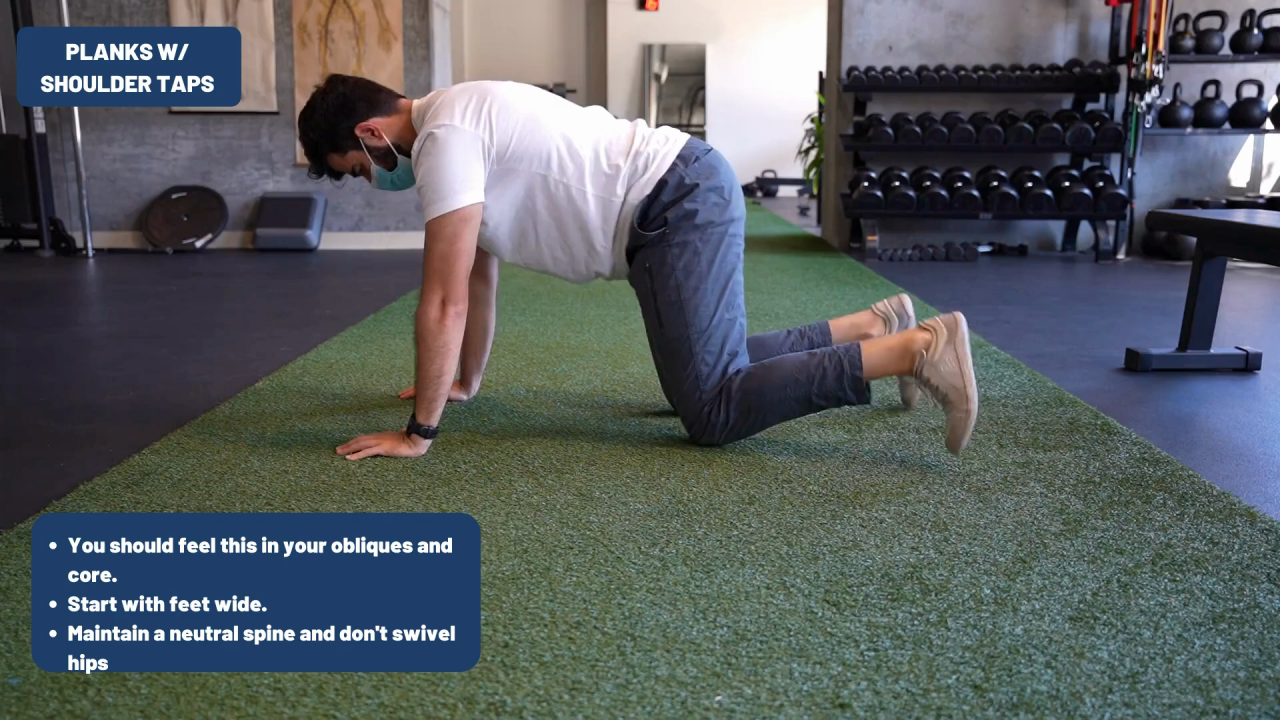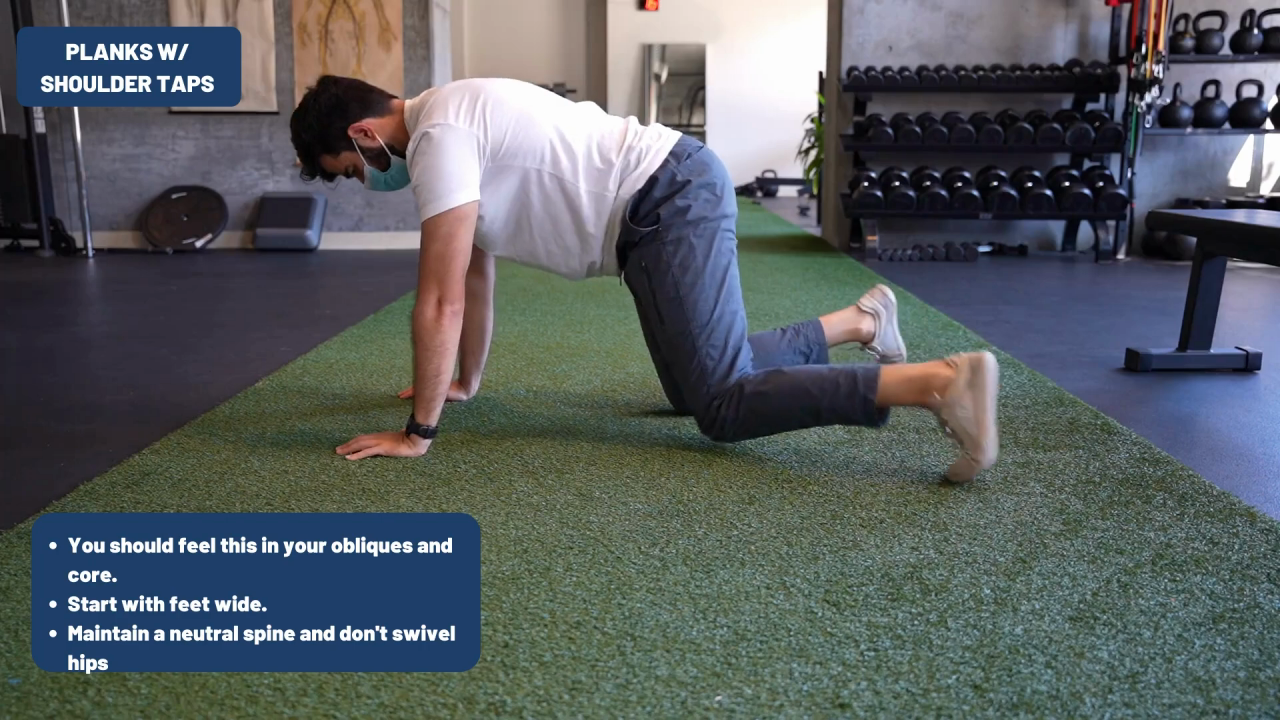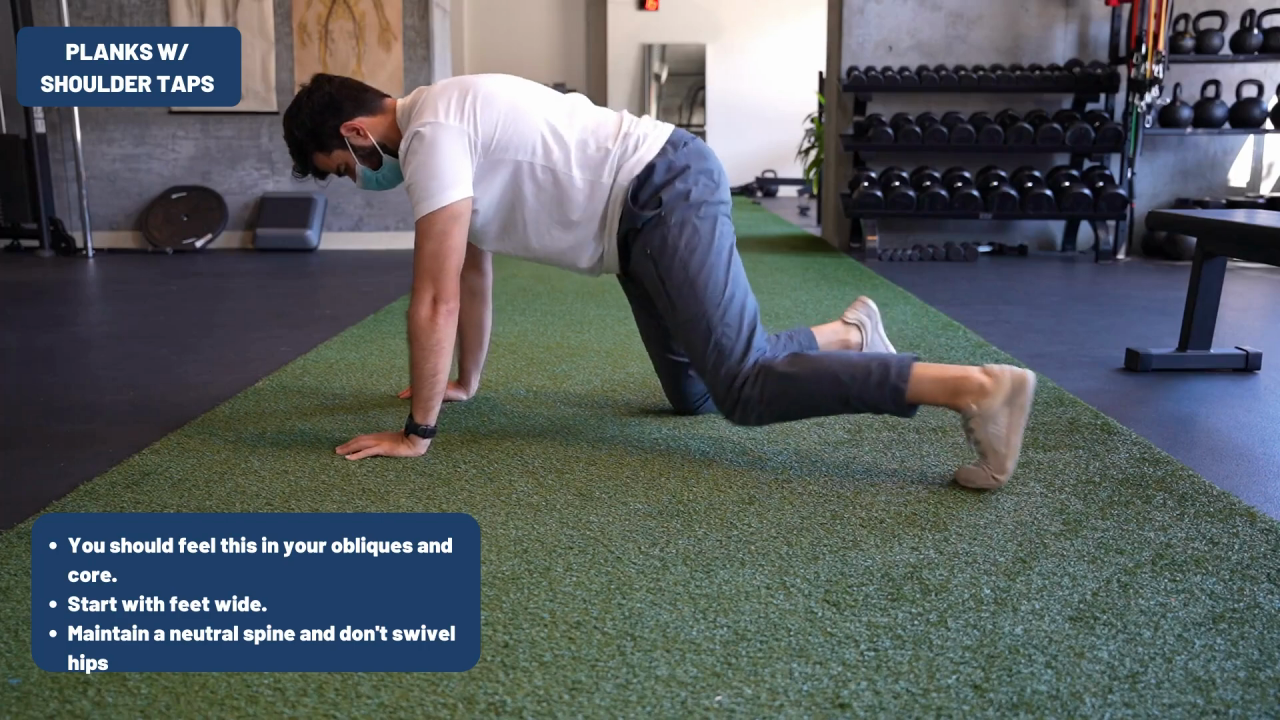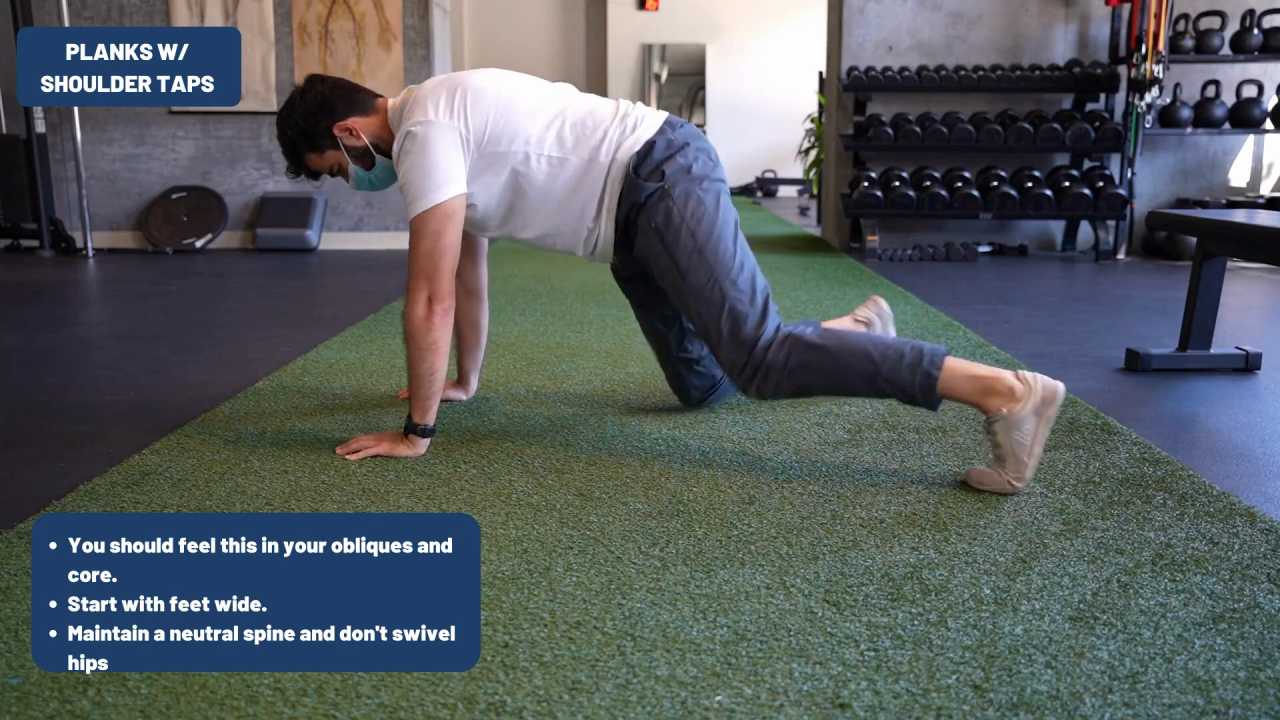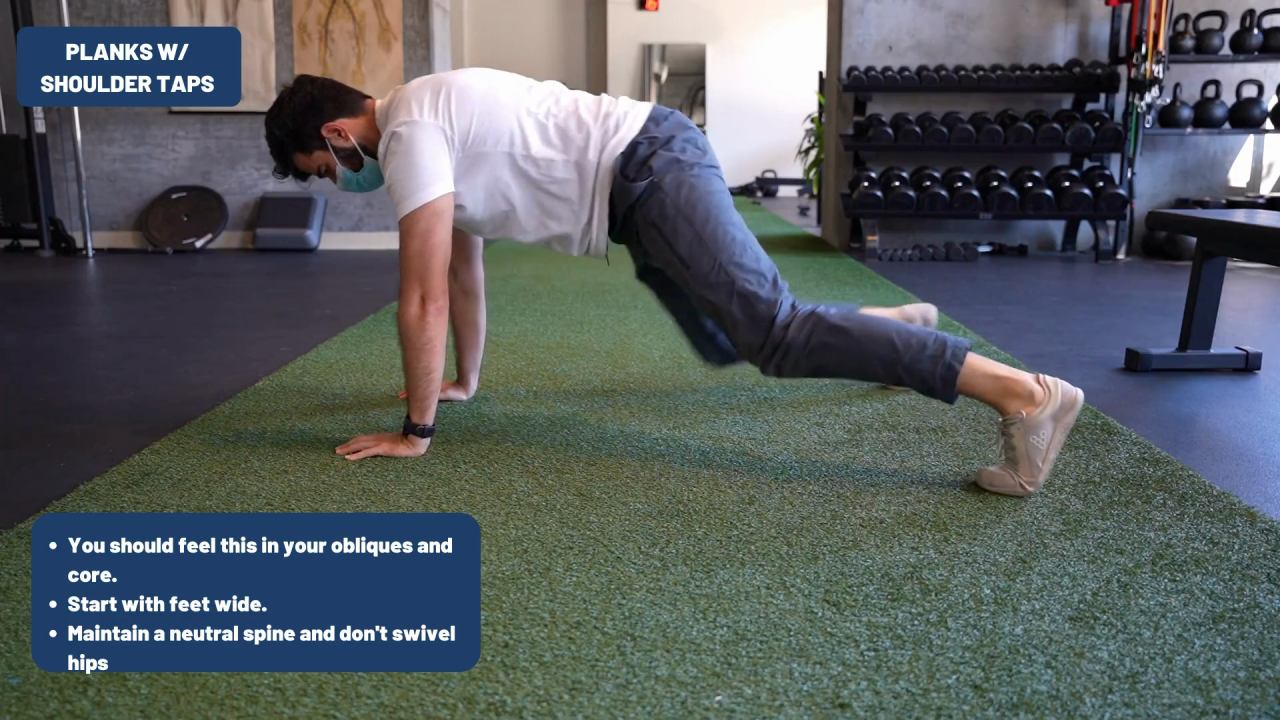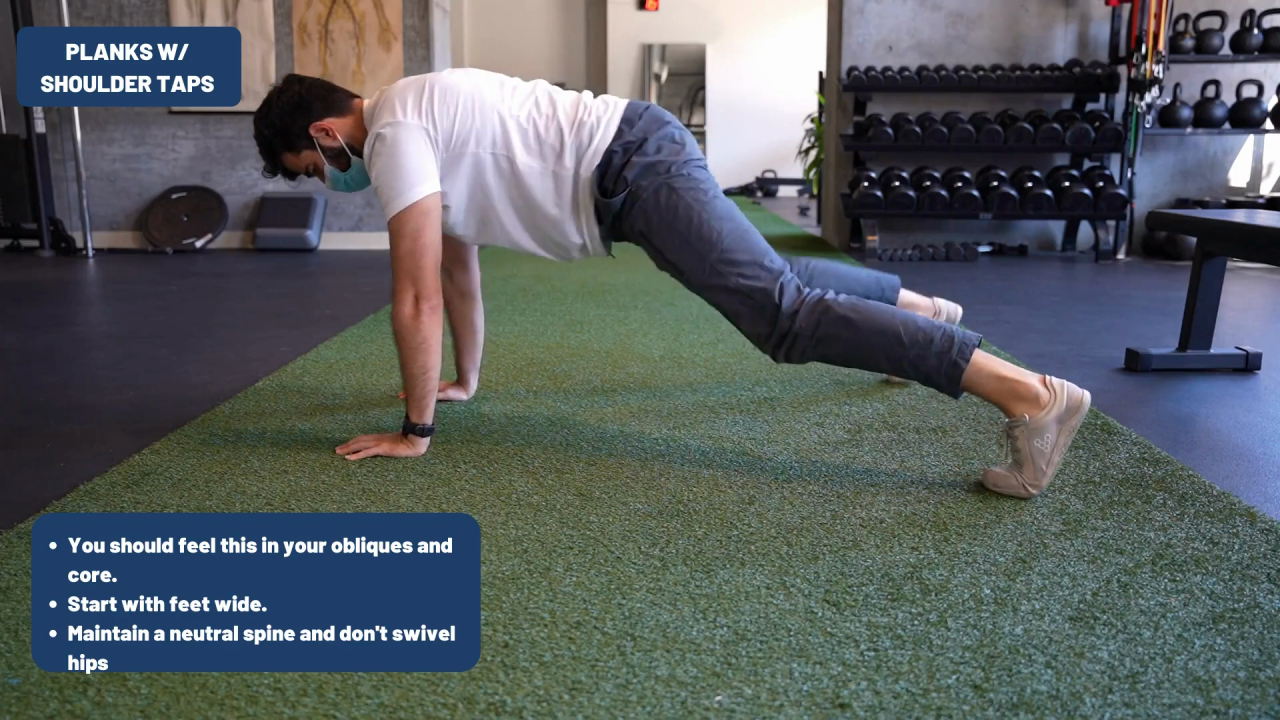
dt=0.1s
person 1, frame 1
left shoulder: (442, 141)
right shoulder: (457, 123)
left elbow: (444, 297)
right elbow: (478, 273)
left wrist: (417, 430)
right wrist: (464, 380)
left hip: (680, 204)
right hip: (679, 196)
left knee: (713, 411)
right knee: (705, 372)
left ankle: (919, 349)
right ankle: (876, 323)
person 1, frame 2
left shoulder: (435, 139)
right shoulder: (451, 122)
left elbow: (441, 298)
right elbow: (474, 274)
left wrist: (417, 429)
right wrist: (463, 382)
left hip: (669, 200)
right hip: (674, 192)
left knee: (720, 406)
right knee: (706, 380)
left ankle: (941, 381)
right ankle: (861, 321)
person 1, frame 3
left shoulder: (429, 136)
right shoulder: (445, 122)
left elbow: (436, 296)
right elbow: (473, 268)
left wrist: (416, 429)
right wrist: (464, 380)
left hip: (668, 193)
right hip: (657, 193)
left knee: (743, 388)
right knee: (692, 391)
left ankle: (981, 389)
right ankle: (847, 334)
person 1, frame 4
left shoulder: (420, 134)
right shoulder: (441, 117)
left elbow: (432, 296)
right elbow: (468, 271)
left wrist: (415, 429)
right wrist: (462, 380)
left hip: (658, 178)
right hip: (652, 180)
left knee: (759, 360)
right knee: (700, 384)
left ankle: (1006, 394)
right ankle: (857, 331)
person 1, frame 5
left shoulder: (405, 136)
right shoulder: (427, 120)
left elbow: (422, 295)
right elbow: (462, 264)
left wrist: (415, 428)
right wrist: (463, 378)
left hip: (649, 167)
right hip: (650, 163)
left knee: (776, 329)
right knee: (722, 340)
left ankle: (1024, 395)
right ankle: (902, 320)
person 1, frame 6
left shoulder: (391, 135)
right shoulder: (417, 118)
left elbow: (415, 295)
right elbow: (456, 265)
left wrist: (415, 427)
right wrist: (463, 378)
left hip: (633, 166)
right hip: (640, 154)
left knee: (778, 309)
right knee: (771, 275)
left ankle: (1029, 396)
right ankle: (917, 310)
